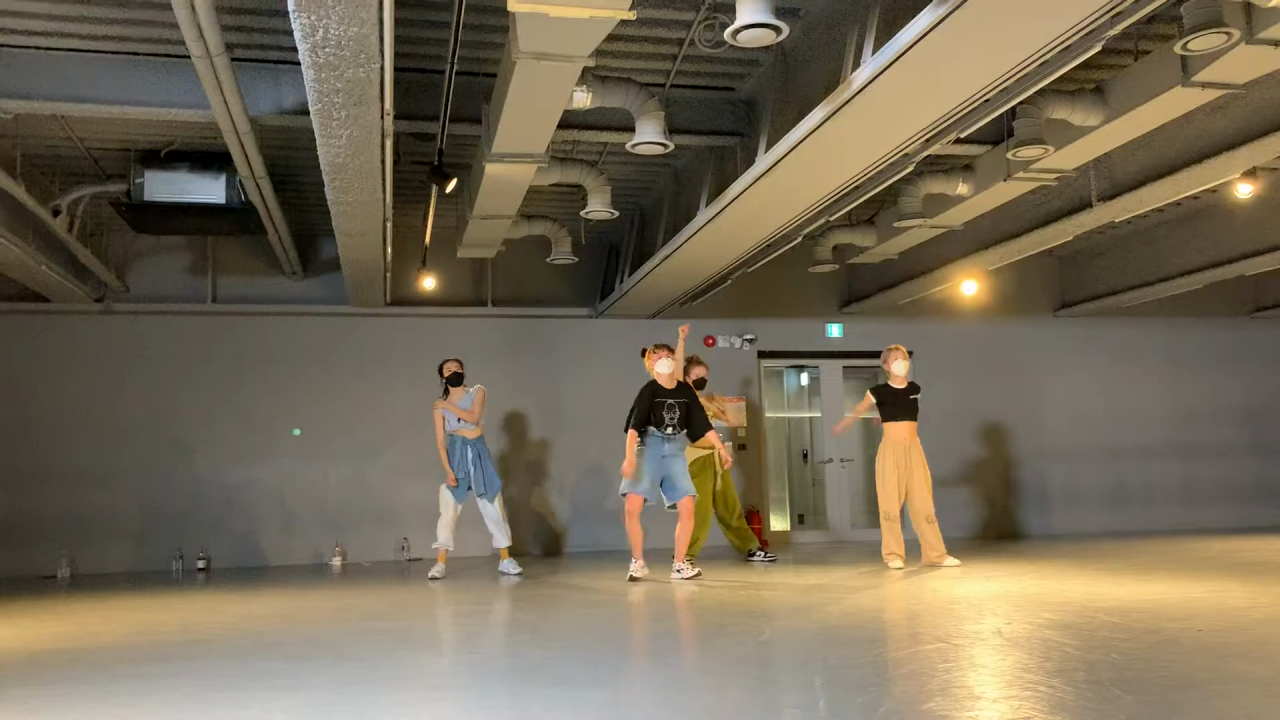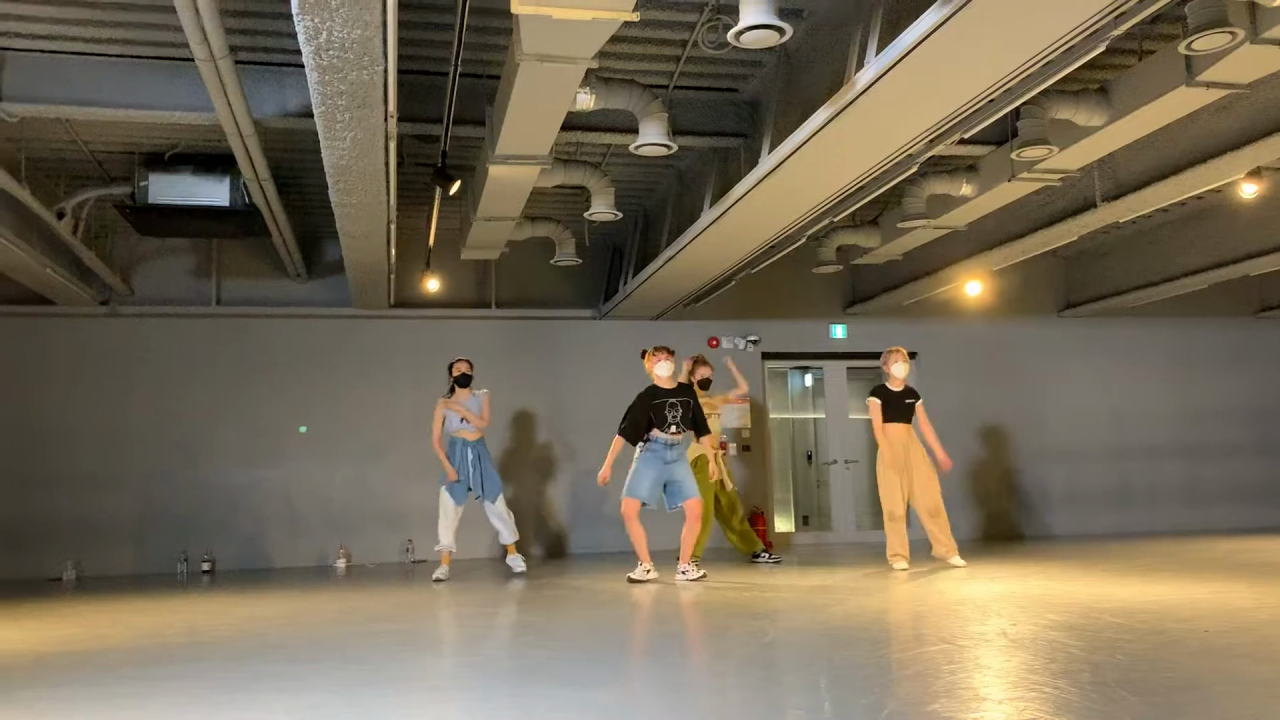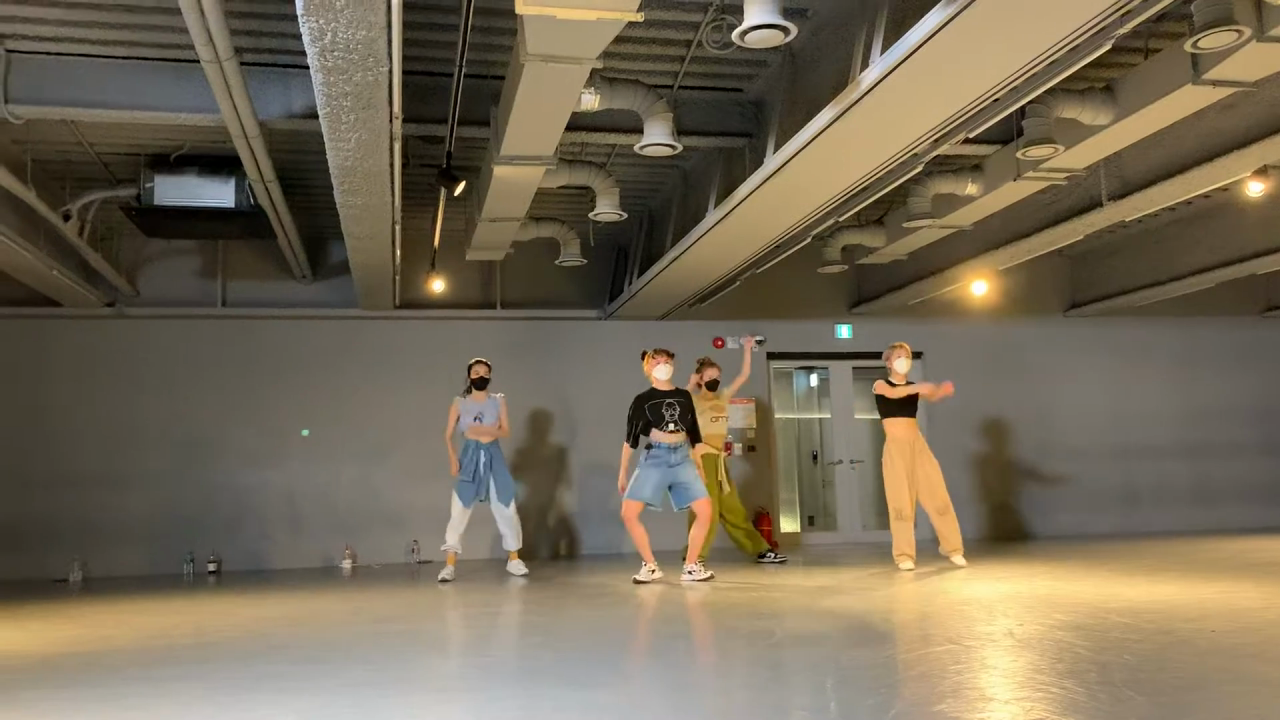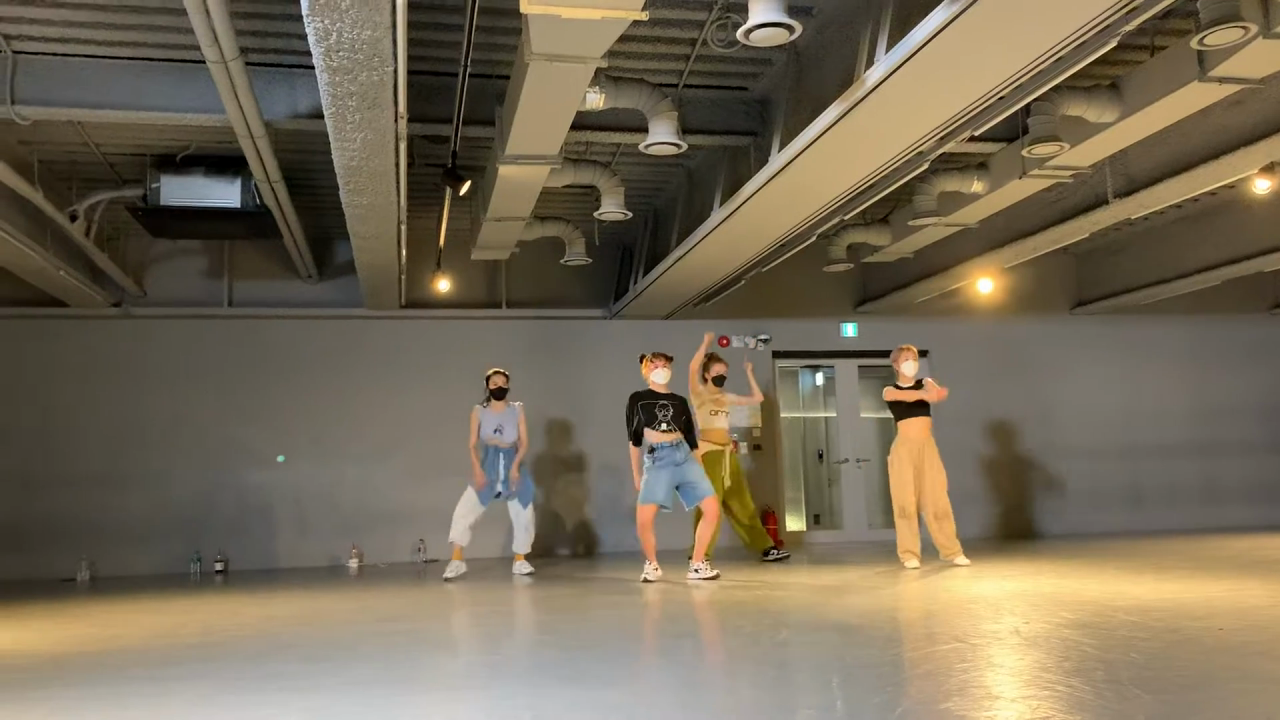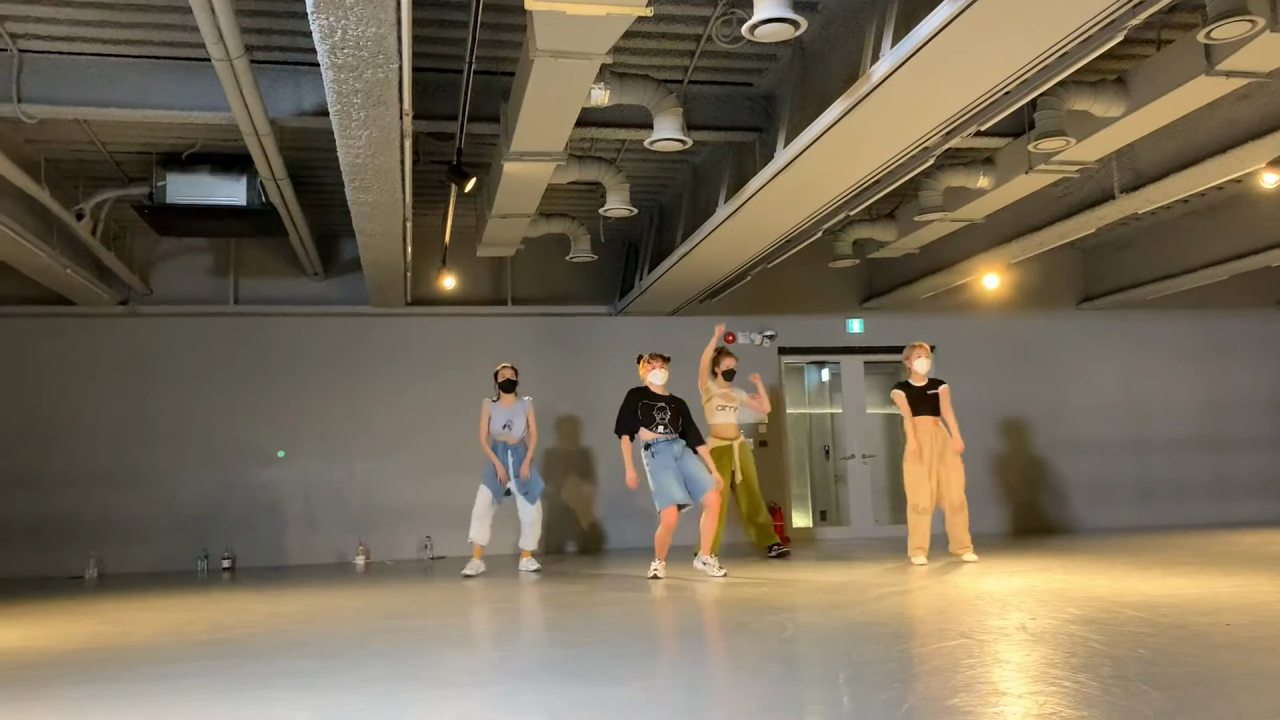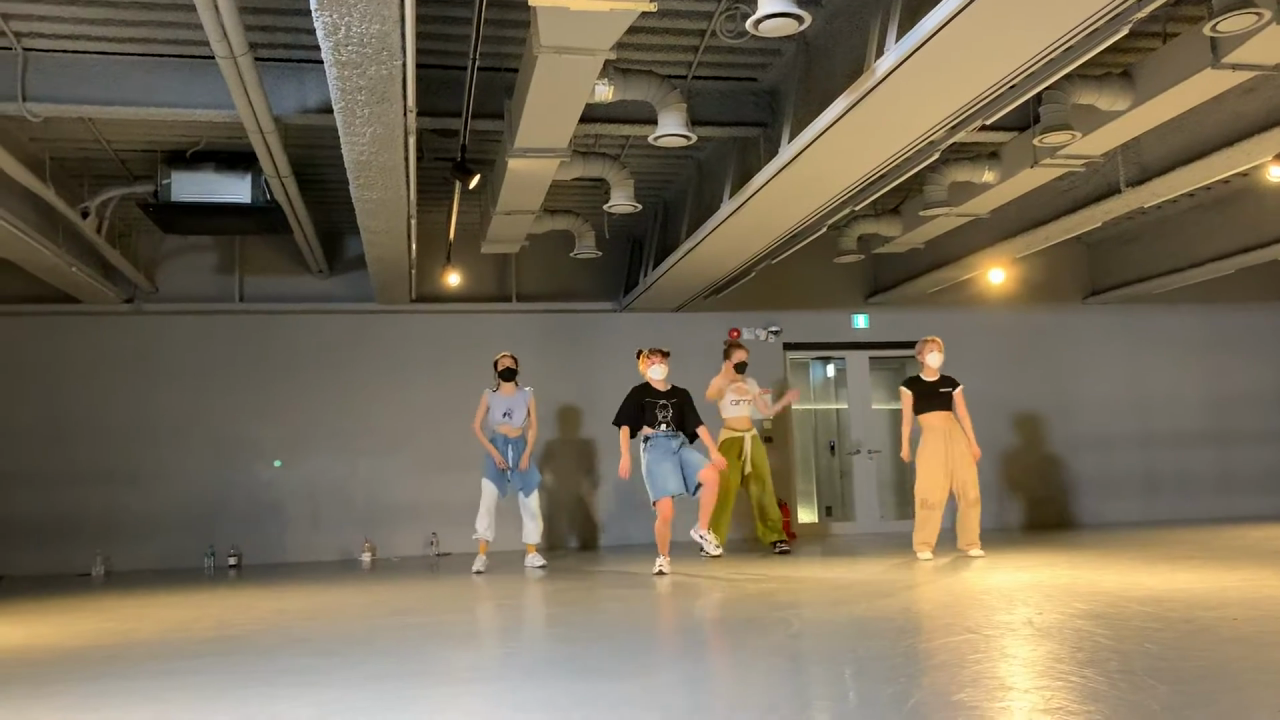
dt=0.2s
person 1, frame 1
left shoulder: (685, 390)
right shoulder: (648, 391)
left elbow: (702, 423)
right elbow: (634, 425)
left wrist: (721, 449)
right wrist: (626, 458)
left hip: (674, 451)
right hip: (649, 448)
left knee: (687, 508)
right knee: (632, 507)
left ankle: (679, 565)
right ankle: (638, 562)
person 1, frame 2
left shoulder: (686, 391)
right shoulder: (647, 396)
left elbow: (701, 427)
right elbow: (625, 430)
right wrist: (608, 464)
left hip: (678, 456)
right hip: (652, 453)
left knee: (695, 510)
right knee: (629, 510)
left ankle: (684, 566)
right ankle: (646, 566)
person 1, frame 3
left shoulder: (683, 396)
right shoulder: (643, 400)
left elbow: (694, 434)
right elbow: (630, 437)
left wrist: (699, 466)
right wrist: (623, 472)
left hip: (681, 457)
right hip: (654, 458)
left knee: (705, 511)
right knee: (628, 513)
left ankle: (690, 566)
right ankle: (650, 565)
person 1, frame 4
left shoulder: (680, 401)
right shoulder: (637, 399)
right elbow: (634, 439)
left wrist: (699, 472)
right wrist: (637, 474)
left hip: (684, 456)
right hip: (657, 459)
left knee: (712, 509)
right knee: (643, 519)
left ankle: (697, 564)
right ankle: (652, 564)
person 1, frame 5
left shoulder: (678, 404)
right shoulder: (635, 396)
left elbow: (694, 437)
right elbow: (625, 433)
left wrist: (714, 470)
right wrist: (629, 467)
left hip: (681, 451)
right hip: (656, 455)
left knee: (713, 500)
right knee: (670, 519)
left ankle: (705, 556)
right ankle: (659, 561)
person 1, frame 6
left shoulder: (681, 394)
right shoulder: (639, 393)
left elbow: (696, 424)
right elbow: (625, 425)
left wrist: (714, 451)
right wrist: (625, 455)
left hip: (680, 445)
right hip: (654, 448)
left knee: (711, 476)
right knee: (666, 511)
left ankle: (702, 530)
right ankle: (663, 558)
person 2, frame 1
left shoulder: (915, 389)
right shoulder: (879, 392)
right elbow: (860, 409)
right wrist: (843, 425)
left hip: (913, 449)
right hip: (891, 449)
left knee: (923, 502)
right knee: (890, 503)
left ankle: (936, 554)
right ankle: (893, 555)
person 2, frame 2
left shoulder: (913, 395)
right shoulder: (877, 393)
left elbow: (926, 425)
right elbow: (877, 425)
left wrist: (939, 452)
right wrist: (887, 451)
left hip: (913, 447)
right hip: (889, 451)
left knee: (930, 498)
right knee: (894, 504)
left ankle: (946, 549)
right ankle: (898, 556)
person 2, frame 3
left shoulder: (915, 388)
right shoulder: (881, 385)
left elbow: (931, 395)
right elbow: (892, 392)
left wrist: (942, 390)
right wrist: (917, 388)
left hip: (917, 444)
right hip: (895, 447)
left knee: (937, 495)
right knee: (901, 502)
left ankle: (953, 548)
right ankle: (904, 556)
person 2, frame 4
left shoulder: (924, 383)
right shoulder: (890, 390)
left elbow: (935, 391)
right elbow: (905, 396)
left wrist: (938, 392)
right wrist: (924, 393)
left hip: (927, 446)
right hip: (904, 447)
left knee: (937, 500)
right knee: (905, 500)
left ankle: (952, 551)
right ankle: (909, 554)
person 2, frame 5
left shoulder: (938, 385)
right shoulder: (900, 389)
left elbow: (947, 411)
right elbow: (906, 414)
left wrist: (956, 436)
right wrist: (912, 440)
left hip: (942, 439)
right hip: (918, 442)
left knee: (954, 495)
right knee: (920, 498)
left ankle: (962, 546)
right ankle: (918, 550)
person 2, frame 6
left shoulder: (951, 383)
right shoulder: (910, 384)
left elbow: (962, 413)
right elbow: (907, 416)
left wrist: (973, 442)
right wrist: (905, 444)
left hip: (955, 435)
right hip: (931, 438)
left knee: (969, 491)
right knee: (930, 493)
left ankle: (970, 543)
right ankle: (924, 545)
person 3, frame 1
left shoulder: (708, 402)
left elbow: (733, 420)
left wrist: (717, 403)
left hip: (714, 455)
right hip: (697, 456)
left knee: (730, 504)
right knee: (701, 506)
left ankle: (751, 547)
right ankle: (685, 553)
person 3, frame 2
left shoulder: (715, 399)
left elbow: (744, 389)
left wrist: (731, 367)
right wrist: (684, 370)
left hip: (717, 456)
right hip: (700, 455)
left knee: (731, 507)
right knee: (702, 506)
left ankle: (755, 549)
right ankle: (689, 554)
person 3, frame 3
left shoulder: (723, 396)
right shoulder: (695, 400)
left elbow: (744, 374)
left wrist: (747, 350)
right wrist: (690, 383)
left hip: (719, 458)
right hip: (703, 456)
left knee: (733, 508)
left ankle: (760, 550)
right ankle: (695, 554)
person 3, frame 4
left shoulder: (728, 397)
right shoulder: (698, 393)
left elbow: (757, 399)
right elbow: (692, 369)
left wrist: (749, 374)
right wrist: (705, 344)
left hip: (728, 452)
right hip: (708, 452)
left knee: (742, 502)
left ankle: (765, 547)
person 3, frame 5
left shoulder: (738, 393)
right shoulder: (708, 388)
left elbow: (765, 408)
right elbow: (704, 362)
left wrist: (758, 384)
right wrist: (716, 337)
left hip: (740, 446)
right hip: (717, 447)
left knee: (751, 496)
left ankle: (770, 543)
right ankle: (707, 549)
person 3, frame 6
left shoulder: (751, 384)
right shoulder: (721, 383)
left elbow: (767, 411)
right elbow: (710, 396)
left wrist: (785, 400)
right wrist: (723, 377)
left hip: (752, 438)
right hip: (730, 439)
left knee: (763, 488)
right knee: (725, 491)
left ankle: (776, 538)
person 4, frame 1
left shoulder: (477, 392)
right shoulder: (440, 407)
left elbow: (474, 417)
right elbow: (440, 442)
left wrist: (449, 405)
right wrist: (448, 471)
left hip: (478, 452)
right hip: (456, 455)
left knee: (493, 506)
right knee: (448, 510)
left ankle: (505, 559)
right ankle: (441, 563)
person 4, frame 2
left shoulder: (482, 396)
right shoulder: (443, 405)
left elbow: (483, 423)
right elbow: (436, 439)
left wrist: (459, 408)
right wrist: (448, 466)
left hip: (479, 454)
right hip: (456, 455)
left knee: (496, 505)
right knee: (448, 511)
left ankle: (512, 553)
right ankle: (444, 564)
person 4, frame 3
left shoulder: (498, 401)
right shoulder: (460, 403)
left elbow: (505, 431)
right elbow: (448, 435)
left wrist: (487, 429)
right wrist: (453, 460)
left hip: (493, 456)
right hip: (470, 457)
left knee: (506, 509)
right knee: (459, 512)
left ankle: (513, 559)
right ankle: (450, 565)
person 4, frame 4
left shoulder: (517, 410)
right shoulder: (479, 412)
left elbow: (524, 442)
right elbow: (472, 445)
left wrist: (515, 465)
right wrist: (477, 470)
left hip: (512, 462)
right hip: (488, 462)
left knee: (524, 513)
right knee: (465, 508)
left ankle: (519, 560)
right ankle: (457, 561)
person 4, frame 5
left shoulder: (526, 404)
right shoulder: (489, 405)
left elbow: (533, 435)
right elbow: (483, 438)
left wrist: (527, 462)
right wrist: (498, 464)
left hip: (521, 457)
right hip: (497, 457)
left knee: (531, 510)
right knee: (482, 506)
left ankle: (526, 557)
right ankle: (477, 559)
person 4, frame 6
left shoulder: (527, 394)
right shoulder: (489, 395)
left elbow: (533, 426)
right elbow: (477, 426)
left wrist: (527, 453)
right wrist: (493, 452)
left hip: (520, 449)
right hip: (497, 449)
left knee: (530, 503)
right knee: (488, 499)
left ankle: (531, 553)
right ankle: (482, 555)
